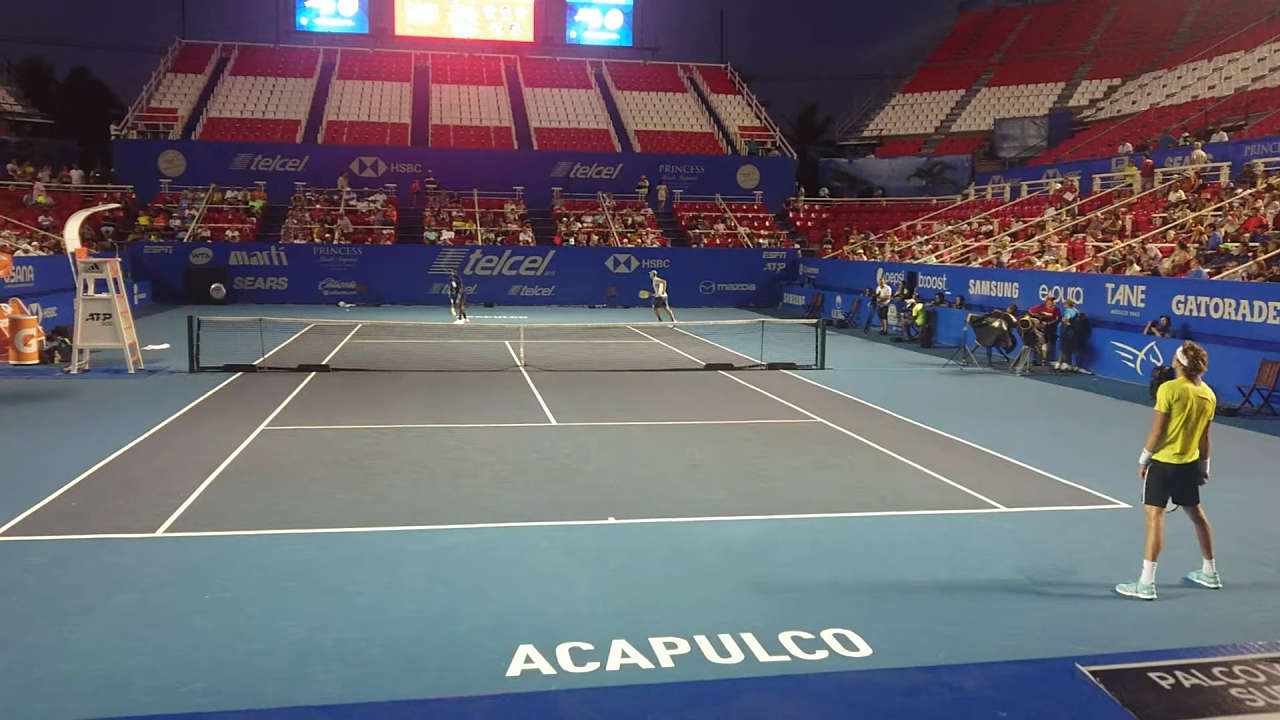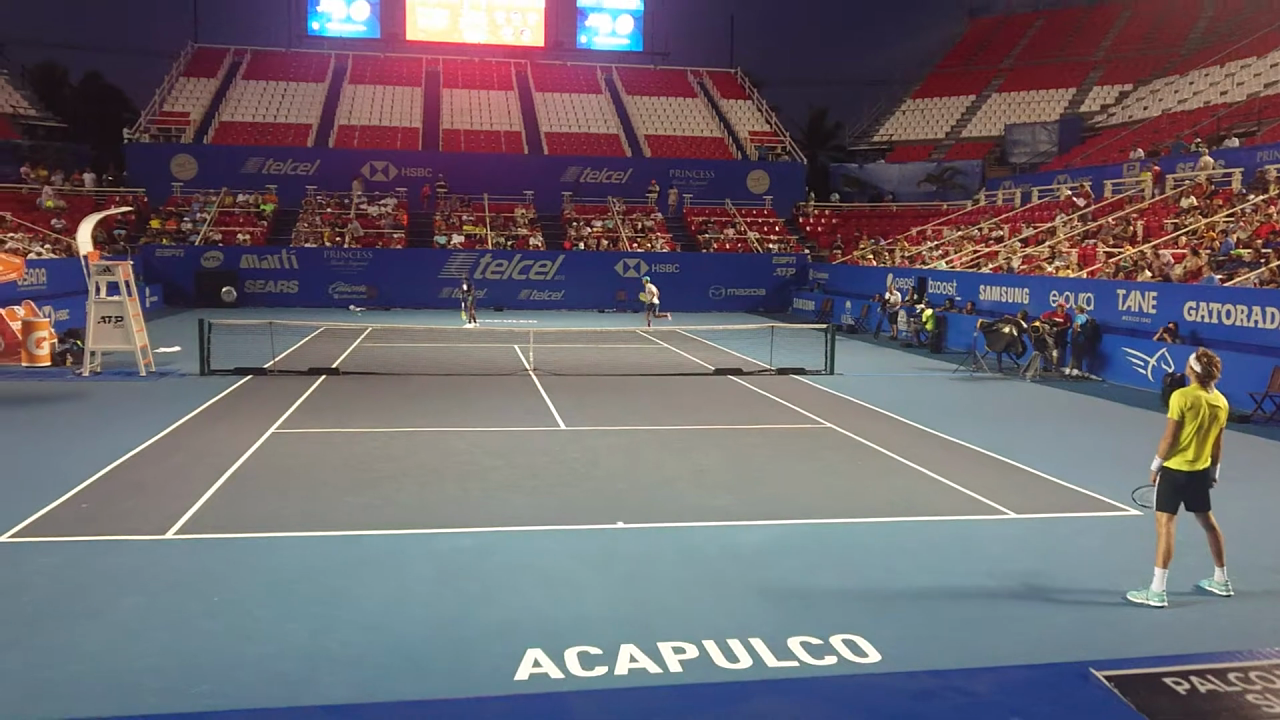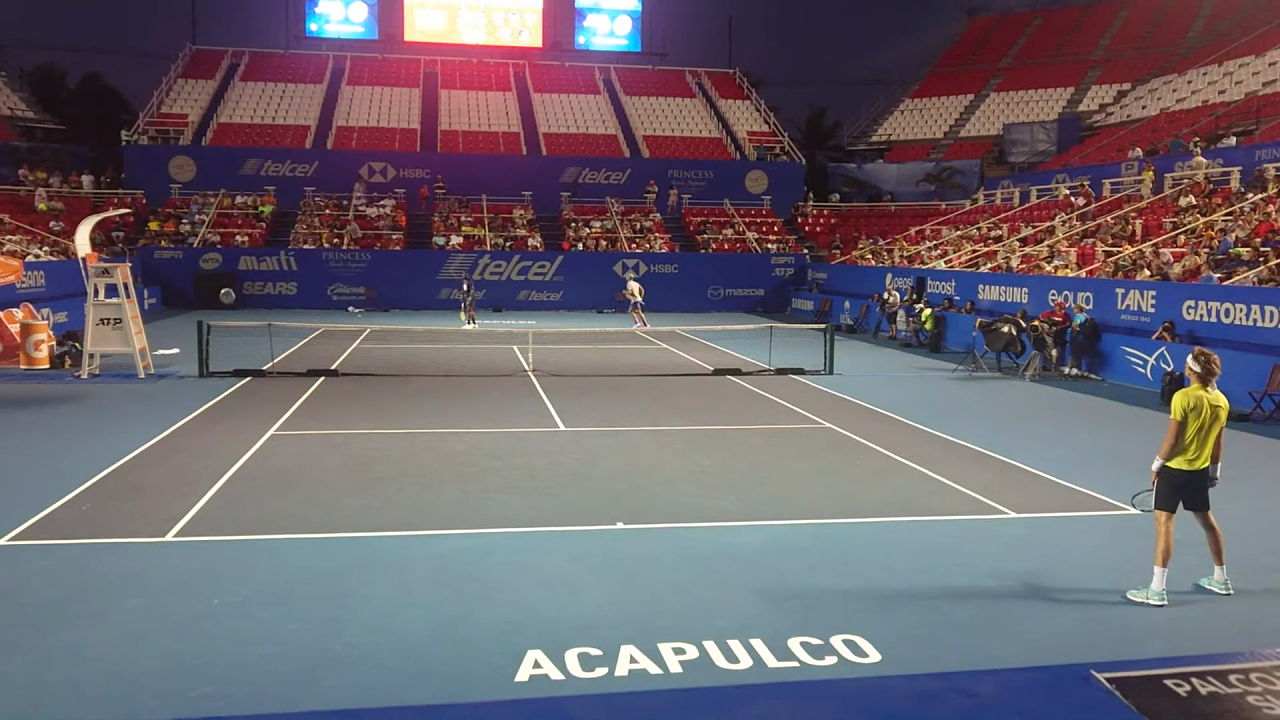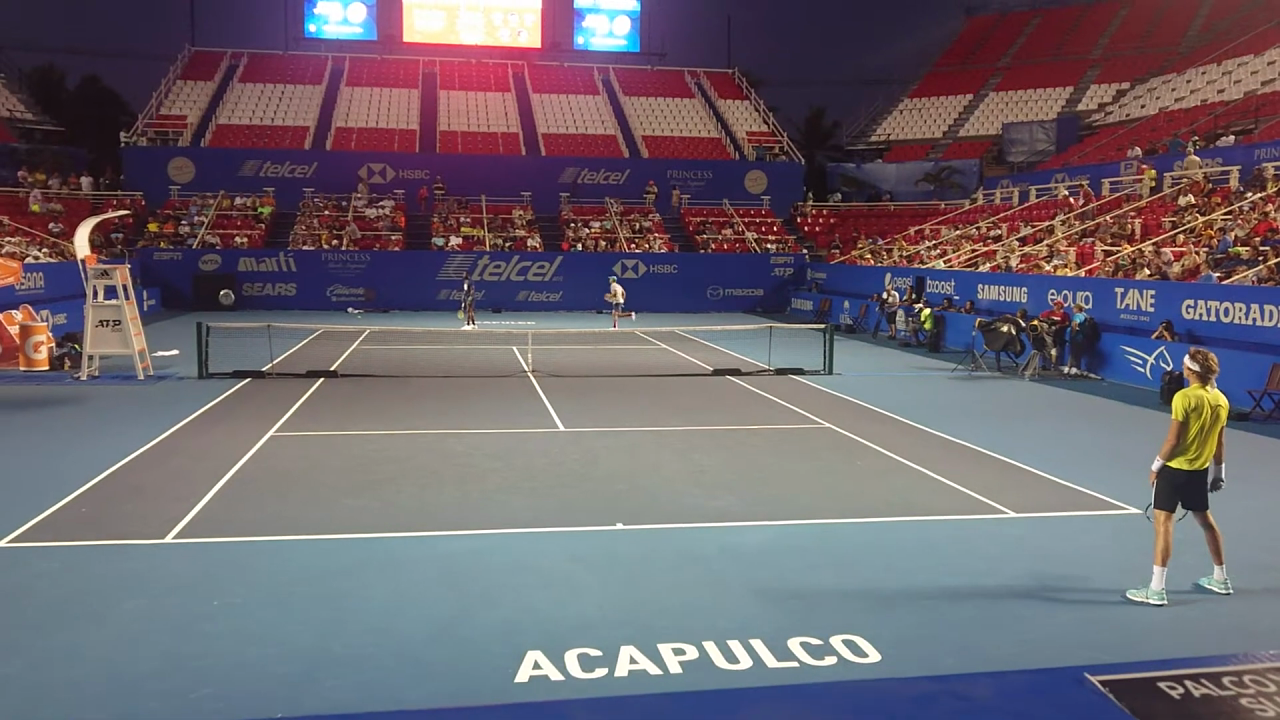
dt=0.2s
person 1, frame 1
left shoulder: (1169, 389)
right shoulder: (1208, 395)
left elbow: (1157, 431)
right elbow: (1205, 436)
left wrist: (1143, 459)
right wrist: (1204, 467)
left hip: (1163, 463)
right hip: (1189, 464)
left knee: (1154, 517)
right knee: (1196, 514)
left ankle: (1146, 583)
right ankle: (1210, 572)
person 1, frame 2
left shoulder: (1182, 396)
right shoulder: (1221, 402)
left elbow: (1169, 438)
right elbow: (1216, 443)
left wrist: (1155, 466)
right wrist: (1213, 473)
left hip: (1175, 470)
right hip: (1201, 471)
left knee: (1165, 525)
right knee: (1208, 522)
left ankle: (1158, 591)
right ankle: (1221, 580)
person 1, frame 3
left shoulder: (1184, 397)
right shoulder: (1222, 401)
left elbow: (1172, 439)
right elbow: (1217, 442)
left wrist: (1155, 466)
right wrist: (1214, 472)
left hip: (1174, 468)
right hip: (1200, 471)
left knee: (1164, 523)
right knee: (1207, 521)
left ankle: (1157, 589)
right ankle: (1221, 579)
person 1, frame 4
left shoulder: (1184, 397)
right shoulder: (1221, 400)
left elbow: (1173, 440)
right elbow: (1219, 442)
left wrist: (1156, 466)
right wrist: (1218, 474)
left hip: (1174, 468)
right hip: (1200, 470)
left knee: (1163, 522)
right knee: (1205, 520)
left ankle: (1157, 589)
right ankle: (1220, 579)
